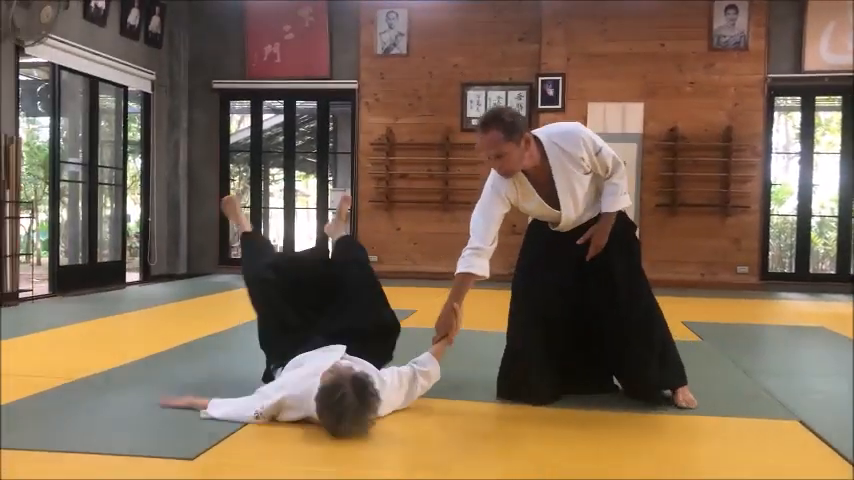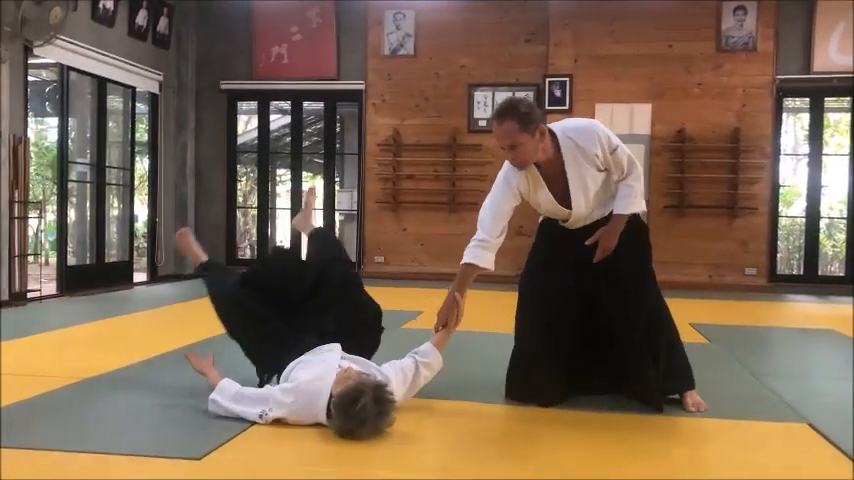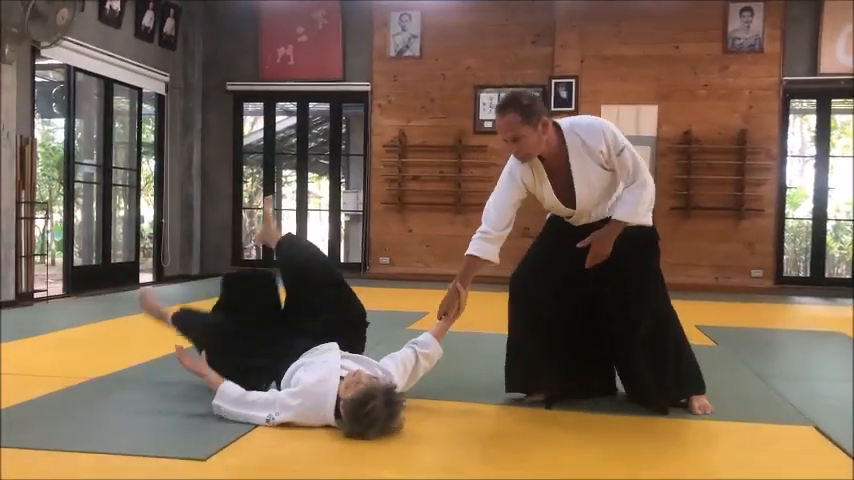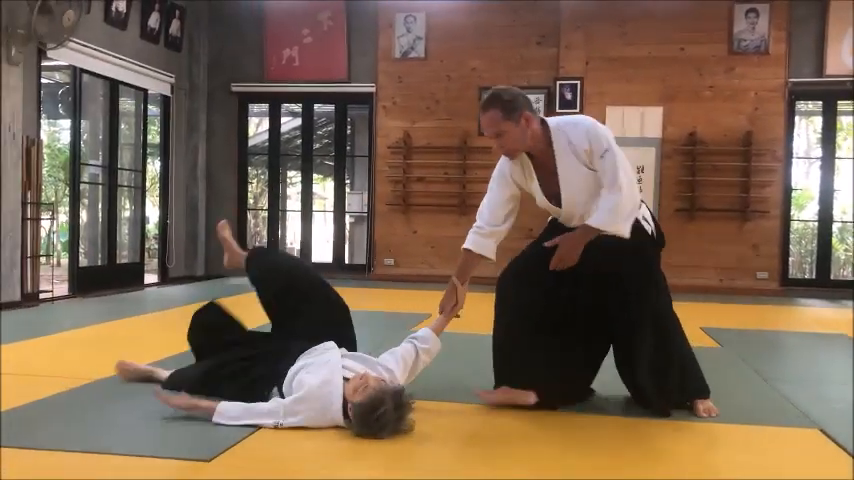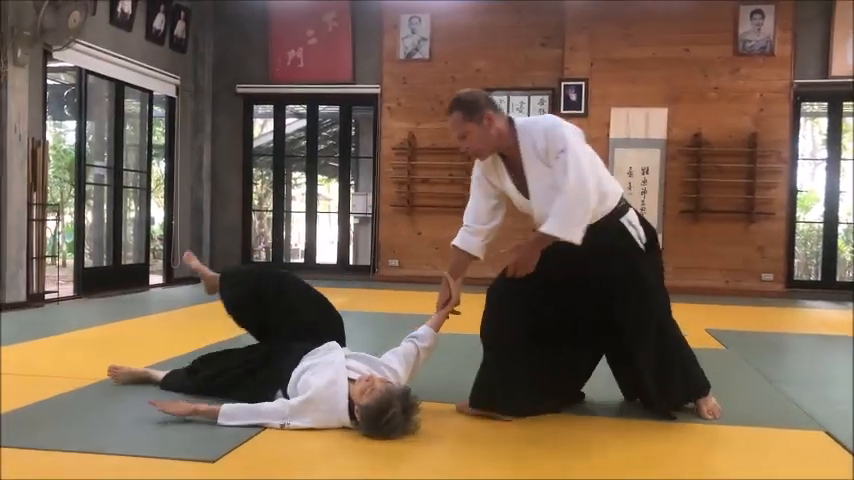
dt=0.1s
person 1, frame 1
left shoulder: (294, 397)
right shoulder: (381, 393)
left elbow: (237, 407)
right elbow: (416, 376)
left wrist: (196, 402)
right wrist: (443, 341)
left hip: (290, 358)
left knee: (269, 278)
left ankle: (246, 229)
right ankle: (339, 234)
person 1, frame 2
left shoulder: (305, 401)
right shoulder: (387, 391)
left elbow: (239, 400)
right elbow: (421, 362)
left wrist: (211, 374)
right wrist: (446, 329)
left hip: (290, 364)
right hip: (339, 349)
right knee: (339, 279)
left ankle: (202, 262)
right ankle: (309, 228)
person 1, frame 3
left shoulder: (307, 404)
right shoulder: (389, 380)
left elbow: (243, 403)
right elbow: (417, 353)
left wrist: (206, 374)
right wrist: (447, 319)
left hip: (283, 368)
right hip: (333, 348)
left knee: (221, 332)
right knee: (320, 281)
left ankle: (173, 317)
right ankle: (276, 239)
person 1, frame 4
left shoulder: (319, 406)
right shoulder: (389, 379)
left elbow: (256, 412)
right elbow: (417, 347)
left wrist: (195, 405)
right wrist: (444, 316)
left hip: (285, 368)
right hip: (327, 348)
right knee: (292, 280)
left ankle: (154, 374)
right ankle: (243, 258)
person 1, frame 5
left shoulder: (322, 407)
right shoulder: (390, 375)
left elbow: (258, 412)
right elbow: (414, 345)
left wrist: (199, 410)
right wrist: (442, 311)
left hip: (288, 369)
right hip: (325, 347)
left knee: (208, 371)
right knee: (270, 284)
left ankle: (154, 376)
right ankle: (220, 280)
person 2, frame 1
left shoulder: (572, 138)
right shoulder: (501, 184)
left elbow: (615, 171)
right elbow: (479, 247)
left wrist: (607, 224)
right wrist: (451, 308)
left hip: (600, 225)
right hip: (550, 234)
left knee: (630, 305)
right knee: (532, 302)
left ankle: (672, 381)
right ankle: (532, 384)
person 2, frame 2
left shoulder: (589, 135)
right shoulder: (513, 175)
left elbow: (631, 175)
right elbow: (486, 238)
left wrist: (614, 228)
right wrist: (454, 296)
left hip: (614, 224)
right hip: (561, 232)
left knee: (639, 307)
right knee: (540, 298)
left ankle: (679, 384)
right ankle: (546, 385)
person 2, frame 3
left shoulder: (595, 132)
right shoulder: (519, 168)
left elbow: (641, 183)
right elbow: (491, 230)
left wrist: (611, 233)
right wrist: (457, 288)
left hip: (623, 226)
right hip: (568, 230)
left knee: (644, 311)
right knee: (531, 289)
left ankle: (687, 388)
right ankle: (546, 383)
person 2, frame 4
left shoulder: (584, 132)
right shoulder: (508, 164)
left elbow: (623, 190)
right elbow: (488, 225)
left wrist: (582, 239)
right wrist: (457, 283)
left hip: (620, 231)
right hip: (568, 230)
left knee: (647, 314)
right knee: (519, 287)
left ankle: (692, 393)
right ankle: (528, 385)
person 2, frame 5
left shoulder: (551, 132)
right shoulder: (486, 167)
left elbow: (577, 198)
right elbow: (475, 228)
left wrist: (534, 246)
right wrist: (450, 281)
left hip: (612, 232)
right hip: (560, 237)
left knee: (643, 318)
right knee: (509, 300)
left ankle: (694, 391)
right ankle: (505, 397)
